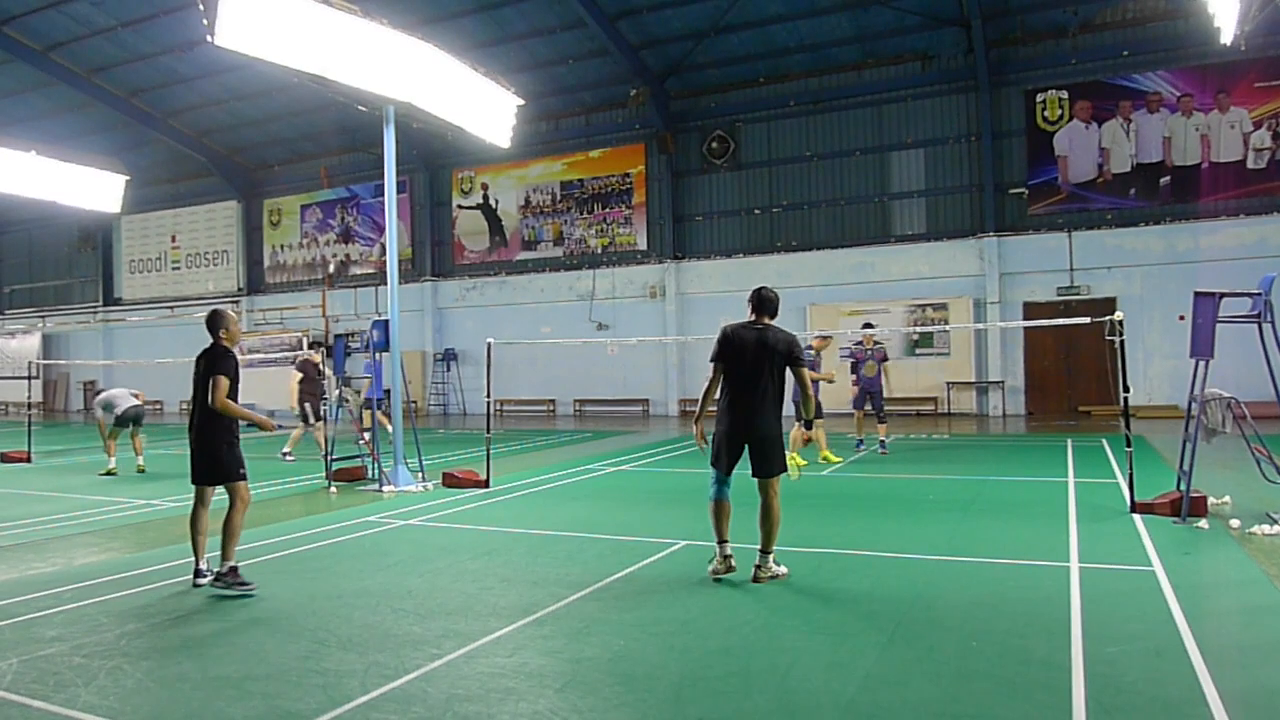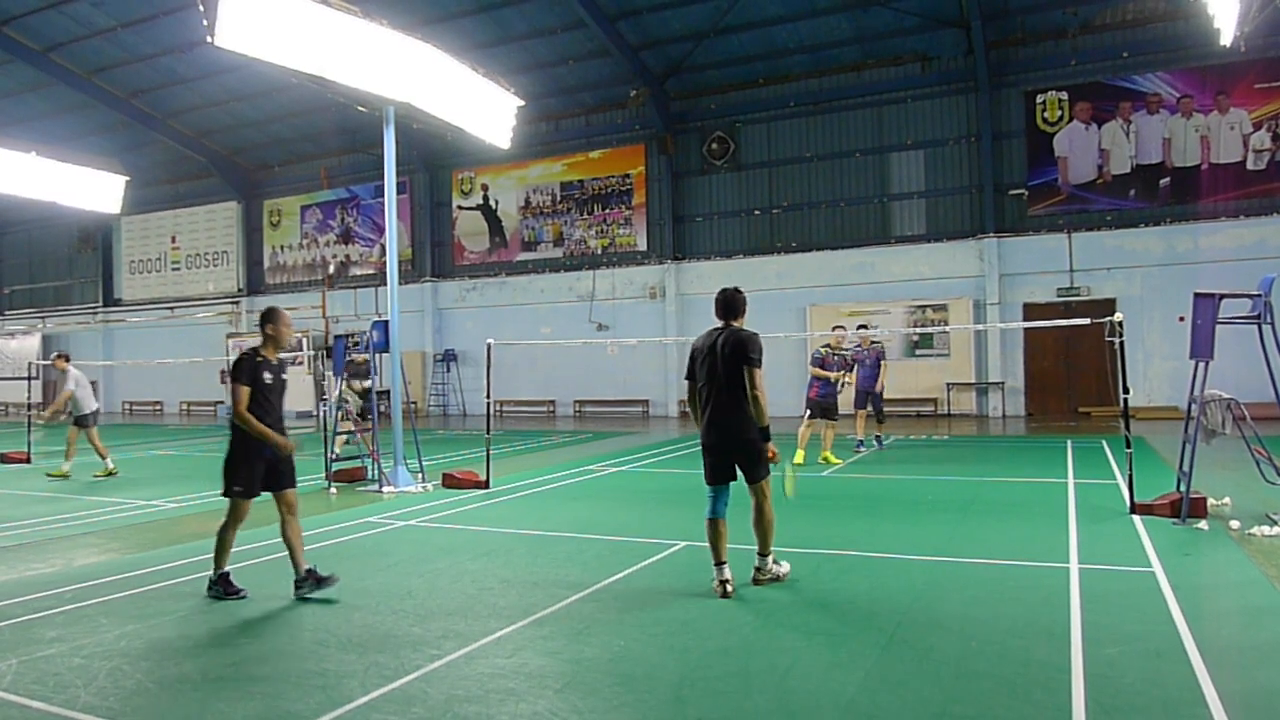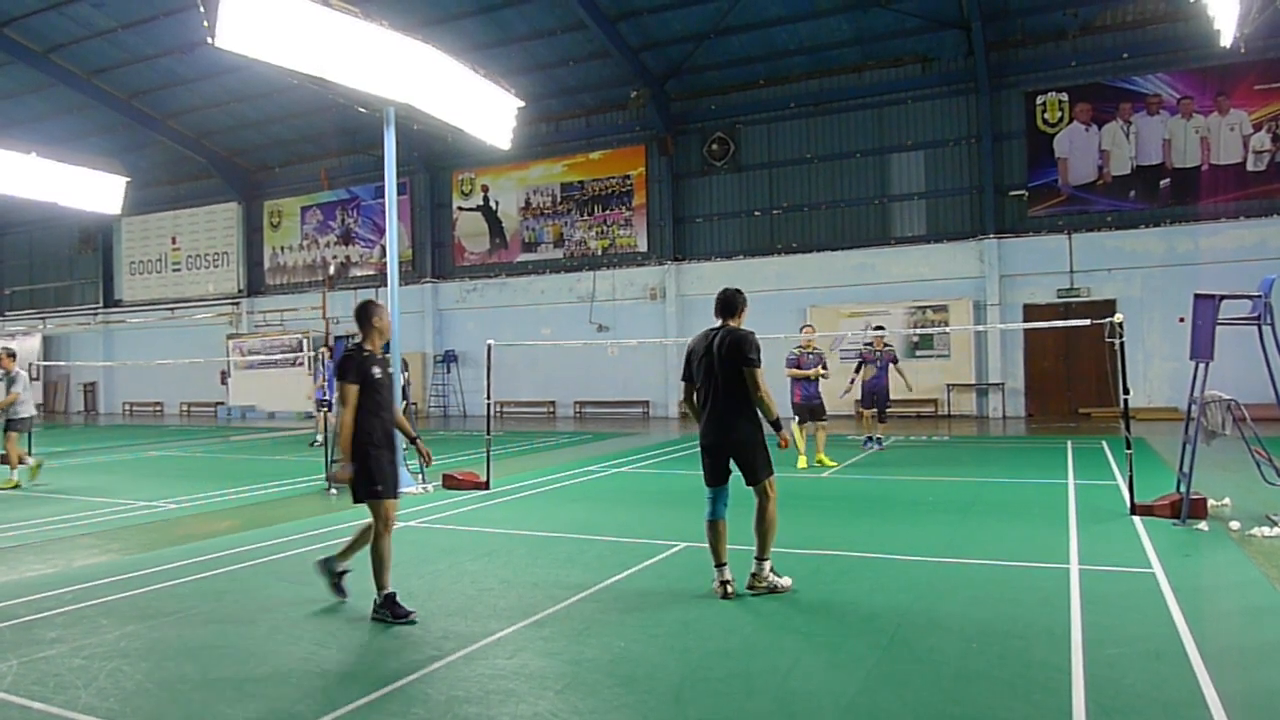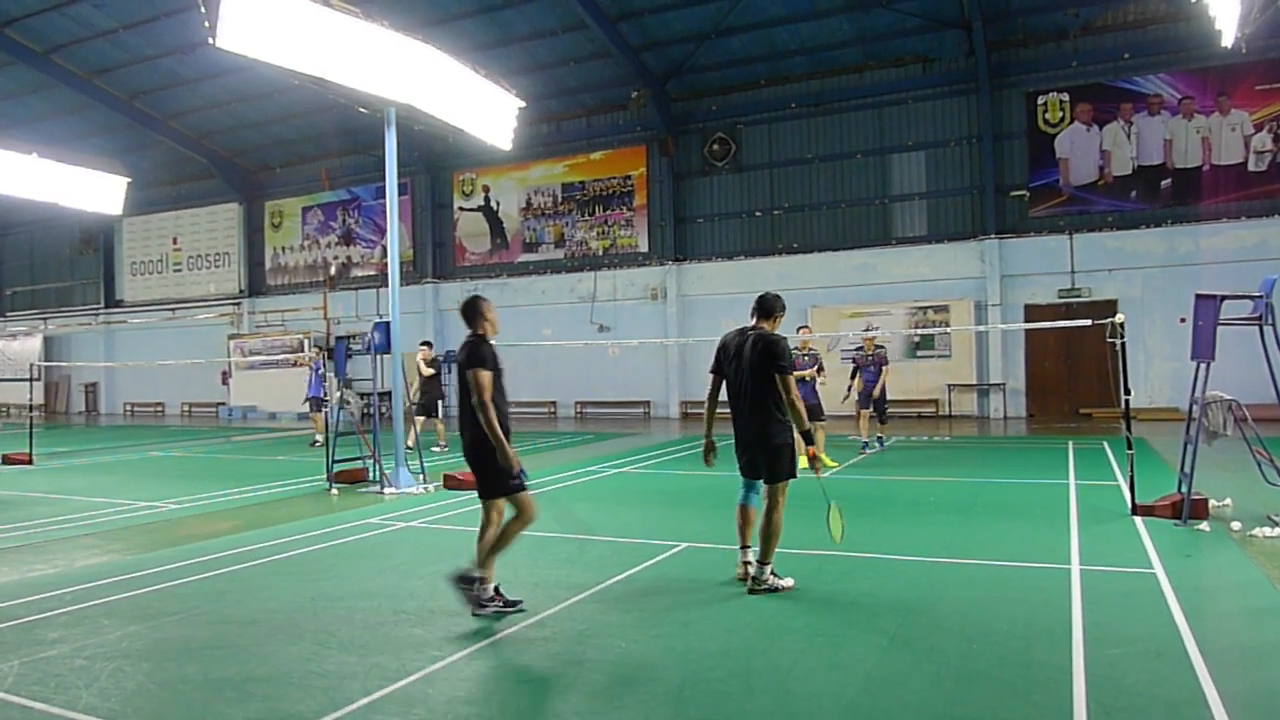
dt=0.7s
person 1, frame 1
left shoulder: (729, 333)
right shoulder: (787, 340)
left elbow: (713, 380)
right elbow: (806, 390)
left wrist: (698, 419)
right wrist: (808, 424)
left hip: (729, 424)
right hip: (767, 427)
left knee: (720, 482)
right knee: (769, 493)
left ankle: (724, 553)
right ankle: (764, 564)
person 1, frame 2
left shoulder: (699, 343)
right shoulder: (747, 339)
left elbow: (691, 395)
right elbow: (755, 392)
right wrist: (766, 437)
left hip: (711, 434)
right hip: (744, 432)
left knee: (716, 500)
right knee: (761, 495)
left ankle: (722, 575)
right ankle: (765, 565)
person 1, frame 3
left shoulder: (696, 343)
right shoulder: (743, 338)
left elbow: (688, 397)
right elbow: (758, 391)
right wrist: (778, 426)
left hip: (711, 435)
right hip: (744, 432)
left knee: (716, 501)
right knee: (766, 495)
left ankle: (722, 577)
right ankle: (761, 573)
person 1, frame 4
left shoulder: (727, 341)
right shoulder: (775, 343)
left elbow: (712, 394)
right elbow: (791, 398)
left wrist: (708, 436)
right wrist: (809, 442)
left hip: (743, 434)
right hip: (773, 434)
left knee: (749, 488)
right knee: (775, 499)
left ankle: (745, 560)
right ankle: (762, 575)
person 2, frame 1
left shoulder: (205, 357)
right shoulder: (225, 357)
right elbow: (218, 401)
right wrist: (256, 419)
left hip: (201, 436)
right hip: (220, 438)
left knee: (202, 501)
right knee: (241, 499)
left ankle: (201, 568)
right ankle: (226, 570)
person 2, frame 2
left shoulder: (279, 365)
right shoulder: (246, 363)
right elbow: (239, 413)
right wrist: (274, 439)
left hip: (276, 450)
right hip: (249, 452)
left knee: (289, 509)
right knee: (237, 515)
left ankle: (303, 576)
right ankle: (218, 579)
person 2, frame 3
left shoulder: (382, 359)
right shoulder: (352, 360)
right elbow: (345, 414)
left wrist: (415, 440)
right wrist: (343, 461)
left hip: (386, 452)
right hip: (366, 455)
left knee: (382, 521)
right knee: (384, 521)
left ankle: (334, 564)
right ankle: (384, 599)
person 2, frame 4
left shoulder: (472, 348)
right shoulder: (480, 347)
right elbow: (482, 401)
right wrist: (502, 445)
left hip: (480, 445)
right hip: (489, 446)
left knee: (493, 516)
right knee: (526, 512)
left ankle: (486, 593)
right ankle: (473, 575)
